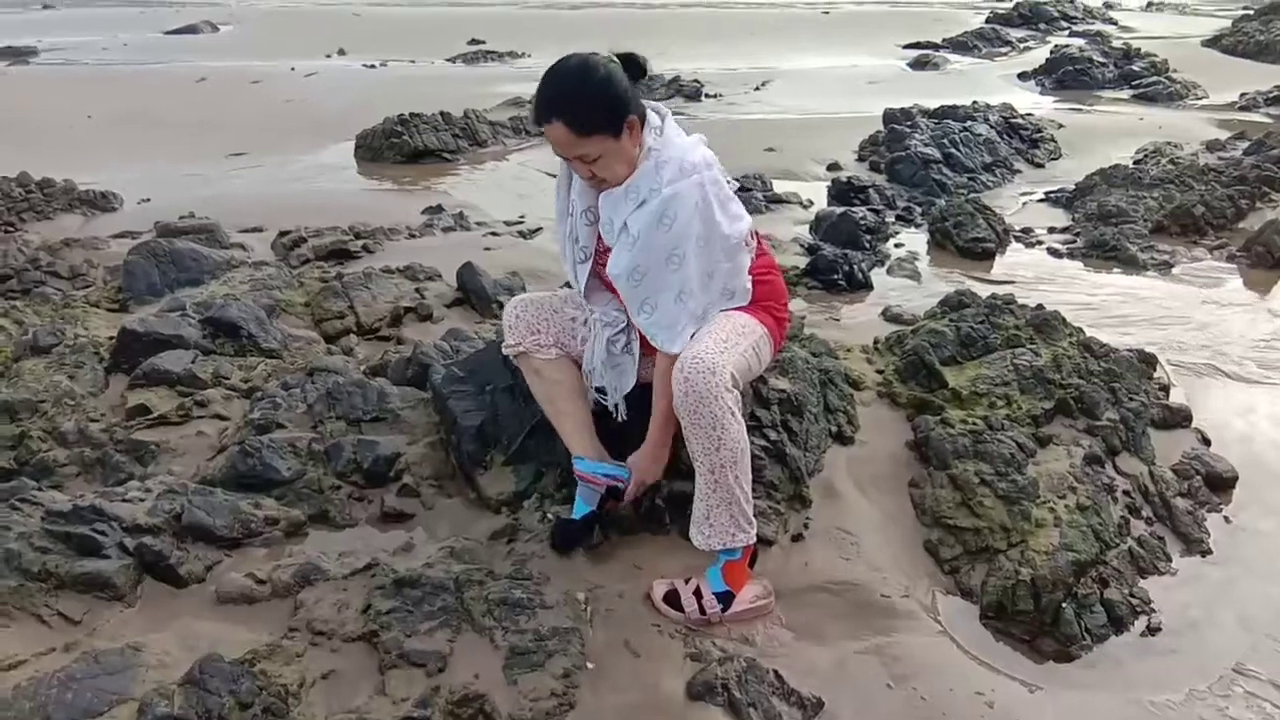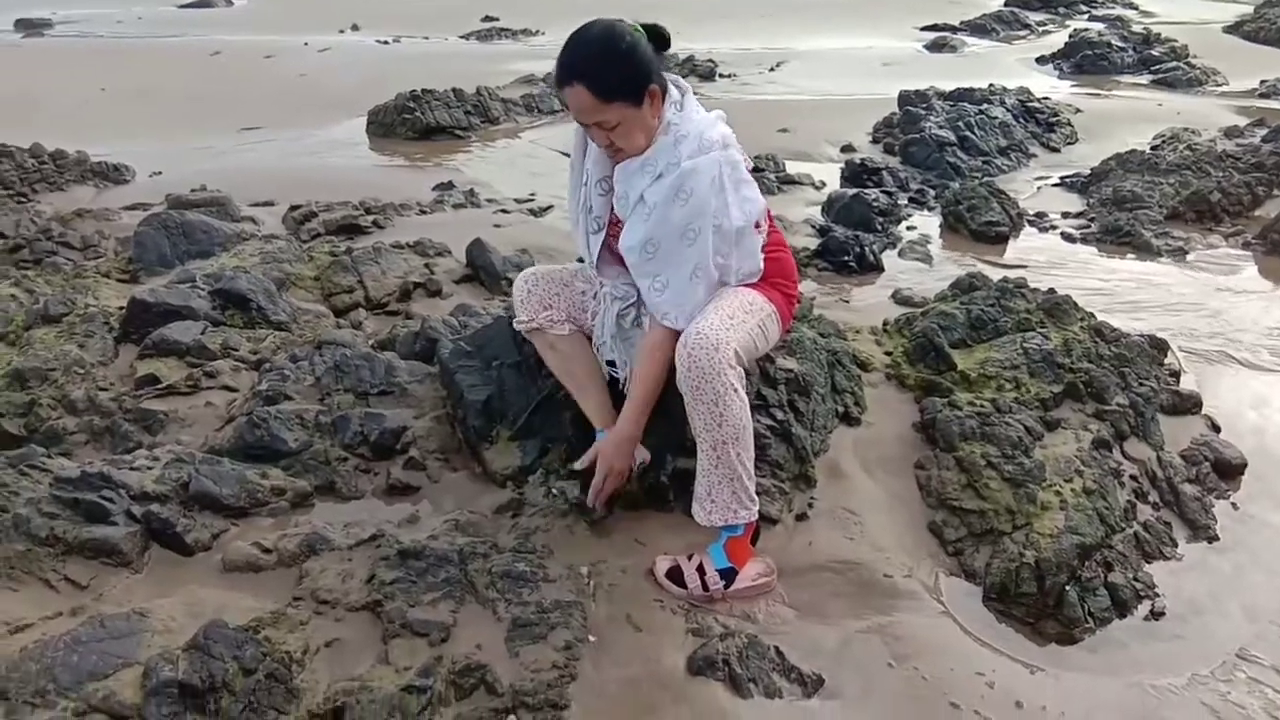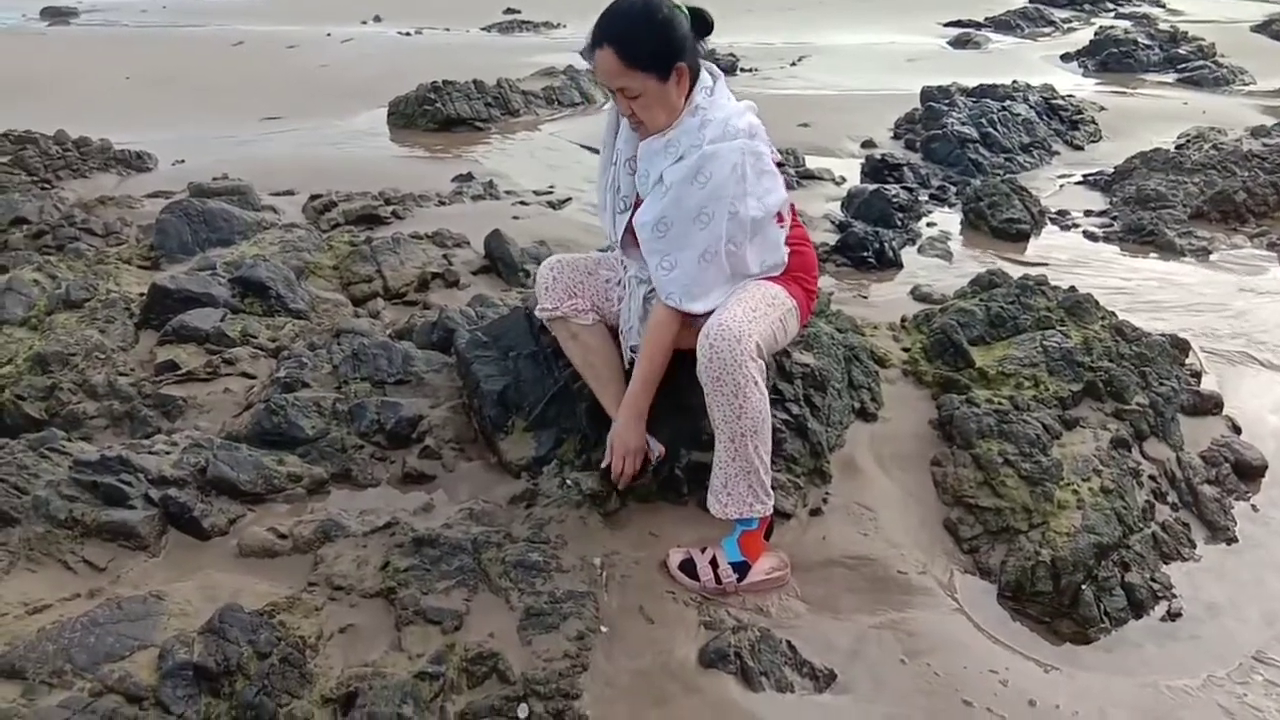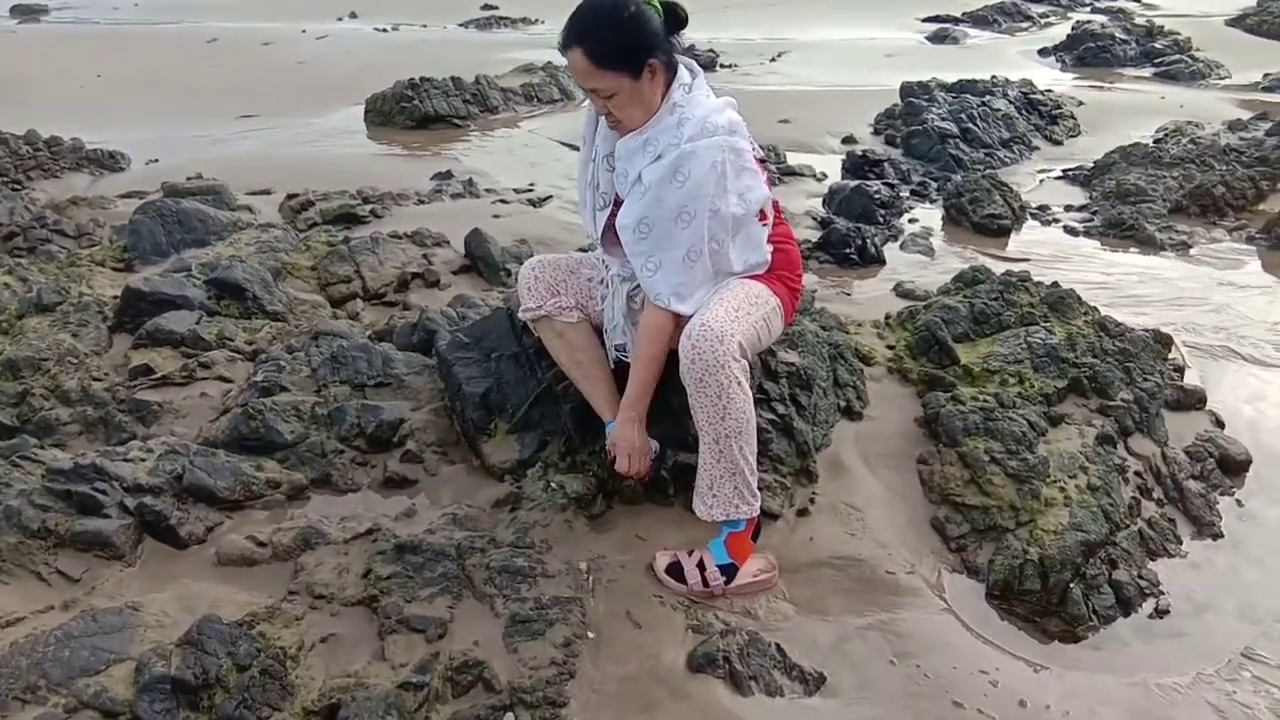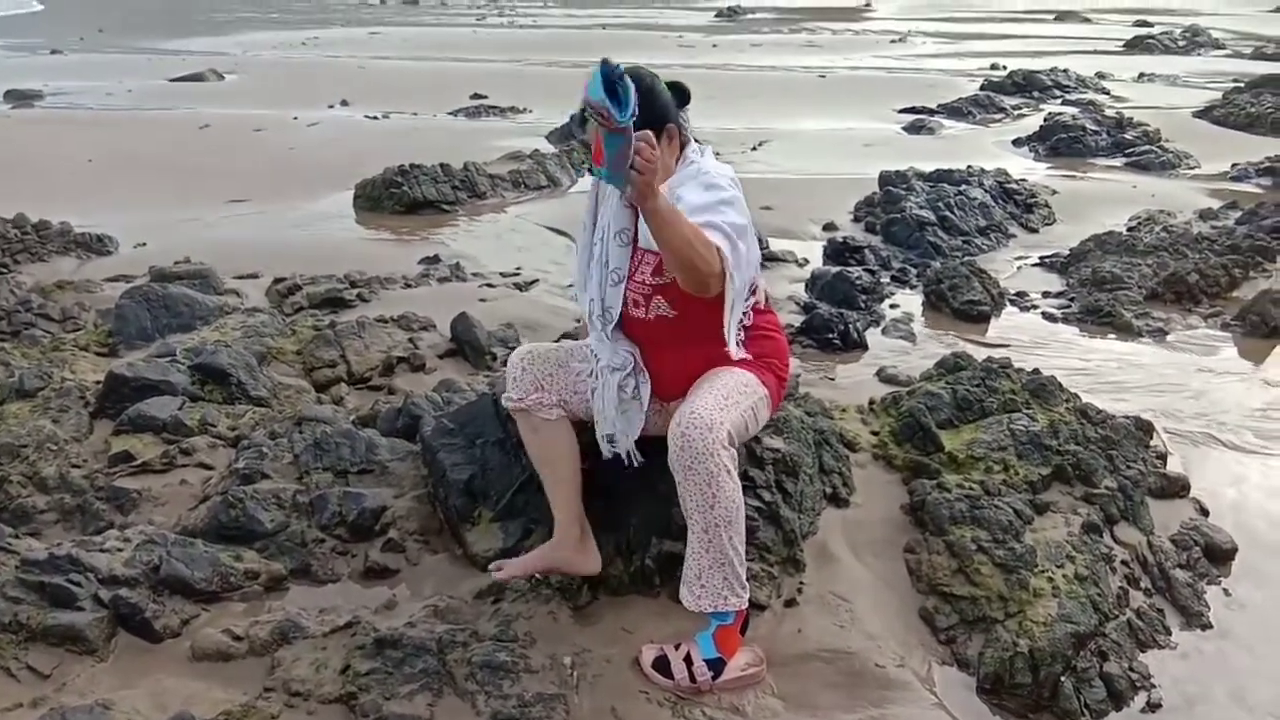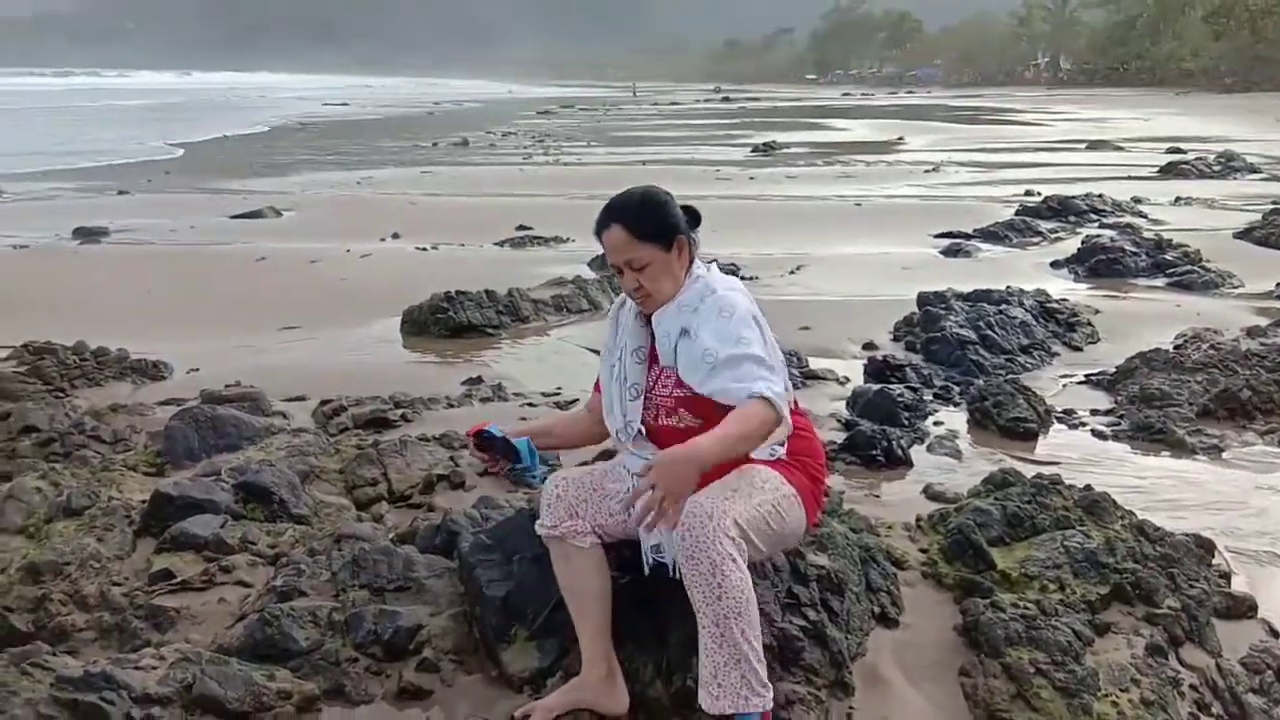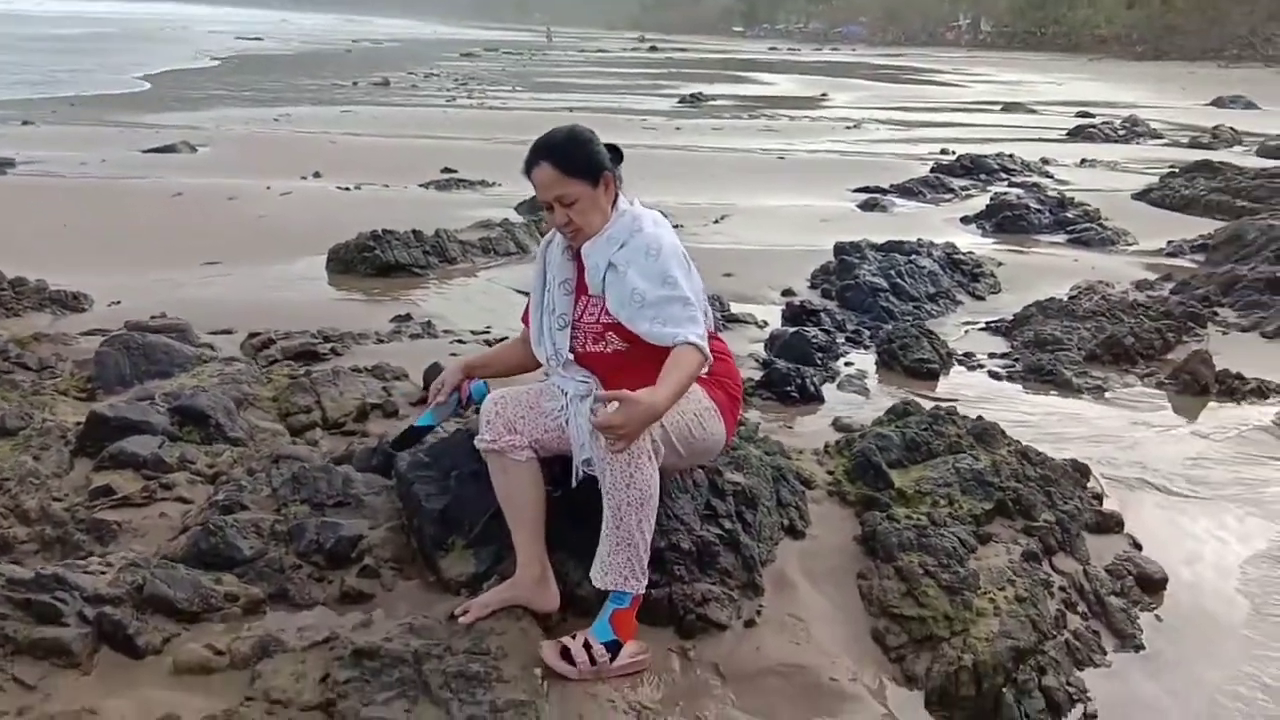
dt=0.7s
person 1, frame 1
left shoulder: (680, 188)
right shoulder: (594, 157)
left elbow: (673, 331)
right elbow: (596, 264)
left wrist: (654, 447)
left hip: (735, 305)
right hip: (638, 307)
left knee: (700, 372)
right knee: (525, 318)
left ankle: (735, 563)
right ankle: (595, 469)
person 1, frame 2
left shoulder: (696, 164)
right shoulder: (612, 126)
left elbow: (670, 315)
right elbow: (606, 236)
left wrist: (628, 433)
left hip: (743, 281)
right hip: (647, 276)
left knee: (704, 347)
right knee: (534, 292)
left ankle: (737, 541)
right ankle: (610, 442)
person 1, frame 3
left shoulder: (719, 150)
right shoulder: (644, 112)
left elbow: (679, 298)
right elbow: (642, 239)
left wrist: (631, 417)
left hip: (764, 276)
right hip: (669, 269)
left knee: (726, 339)
right knee: (558, 279)
left ankle: (751, 533)
right ankle: (636, 446)
person 1, frame 4
left shoulder: (699, 145)
right shoulder: (627, 108)
left elbow: (669, 295)
right elbow: (623, 227)
left wrist: (634, 415)
left hip: (746, 272)
right hip: (651, 267)
left knee: (707, 340)
right knee: (540, 280)
left ankle: (738, 534)
right ankle: (619, 433)
person 1, frame 5
left shoulder: (711, 191)
right shoulder: (613, 189)
left elbow: (707, 279)
right elbow: (604, 287)
left wrist: (653, 198)
left hip: (732, 363)
right hip: (641, 362)
left knee: (698, 428)
right knee: (529, 368)
left ankle: (726, 629)
right ankle: (572, 540)
person 1, frame 6
left shoulder: (721, 307)
right shoulder: (631, 315)
left elbow: (763, 406)
right elbow: (603, 414)
left wrist: (694, 456)
right wrist: (526, 436)
left hip: (771, 470)
right hip: (677, 468)
left knee: (704, 526)
right knee: (563, 498)
right ankle: (599, 677)
person 1, frame 7
left shoulder: (647, 241)
right shoulder: (558, 250)
left elbow: (691, 341)
right elbow: (536, 344)
left wrist: (651, 403)
right wrist: (471, 366)
left hip: (694, 399)
right hip: (600, 393)
left knee: (628, 422)
right knee: (500, 414)
left ankle: (619, 615)
right ankle: (533, 577)
